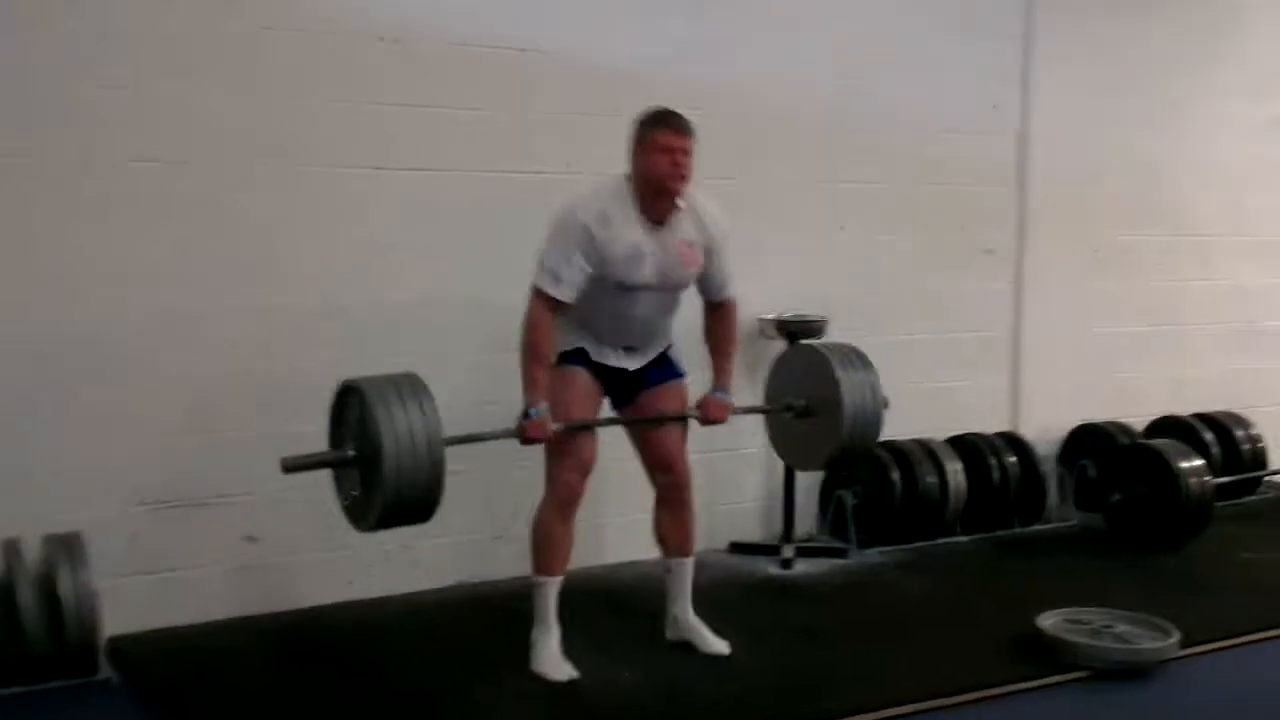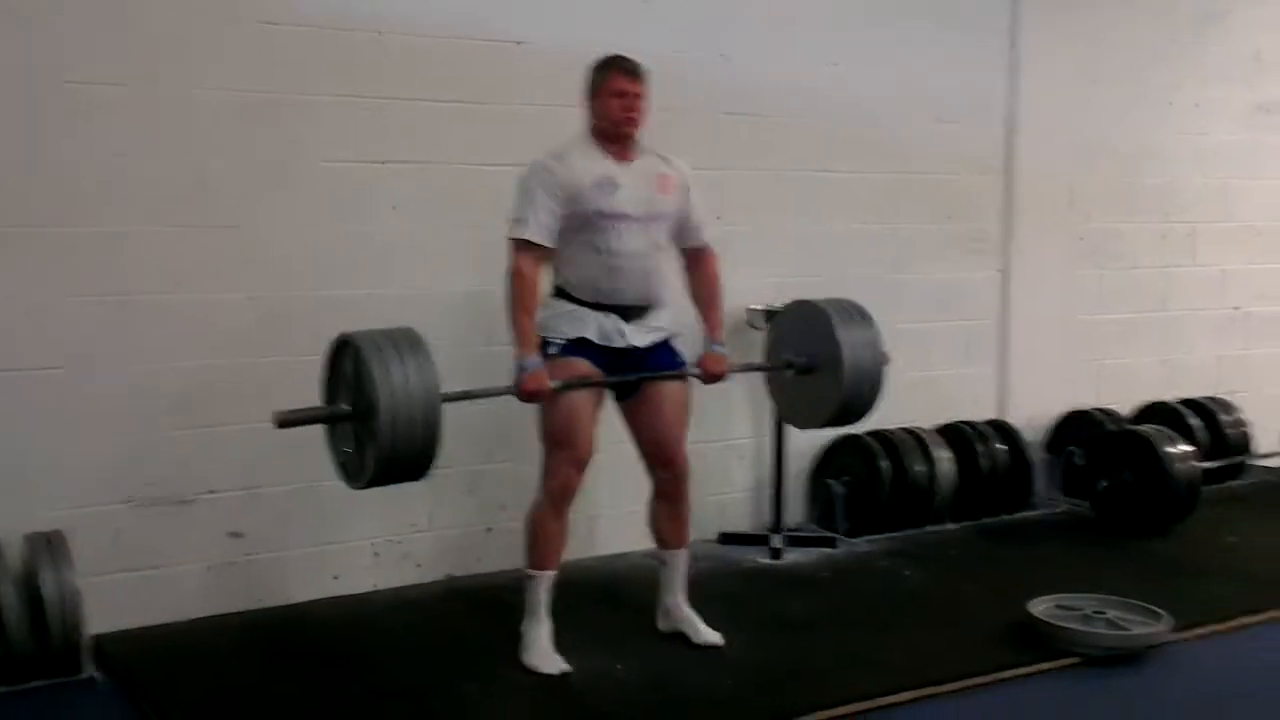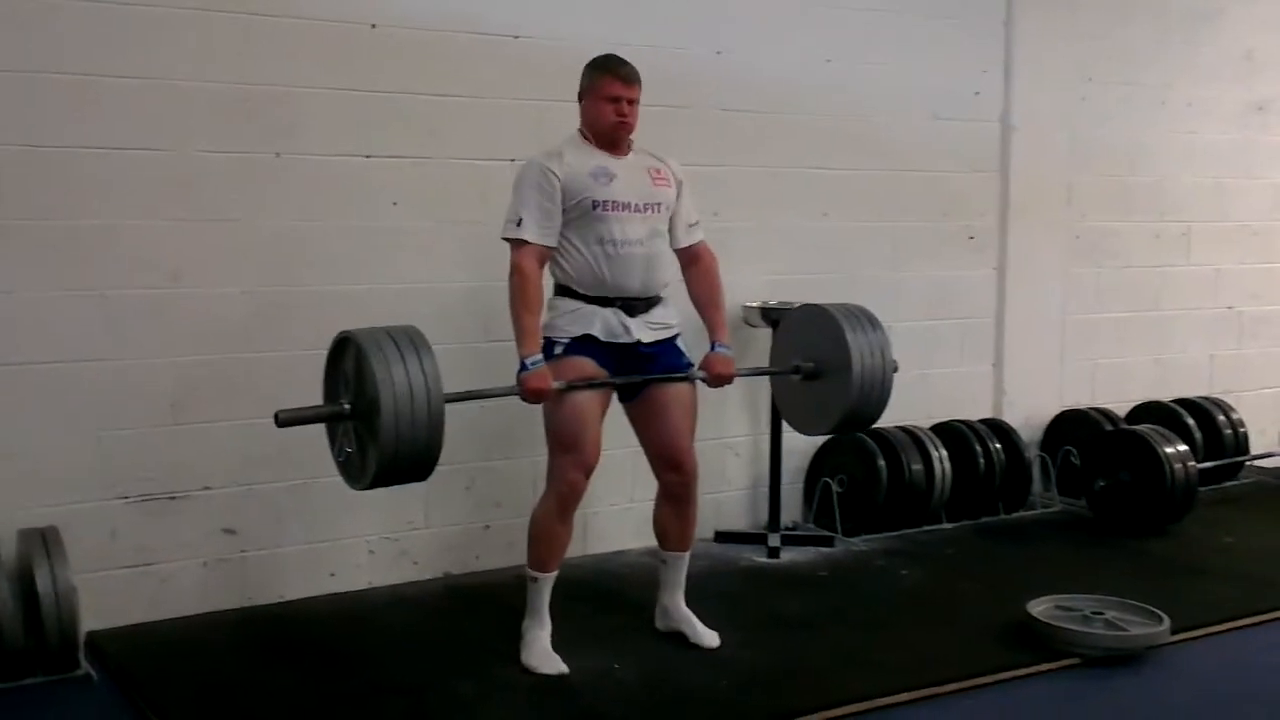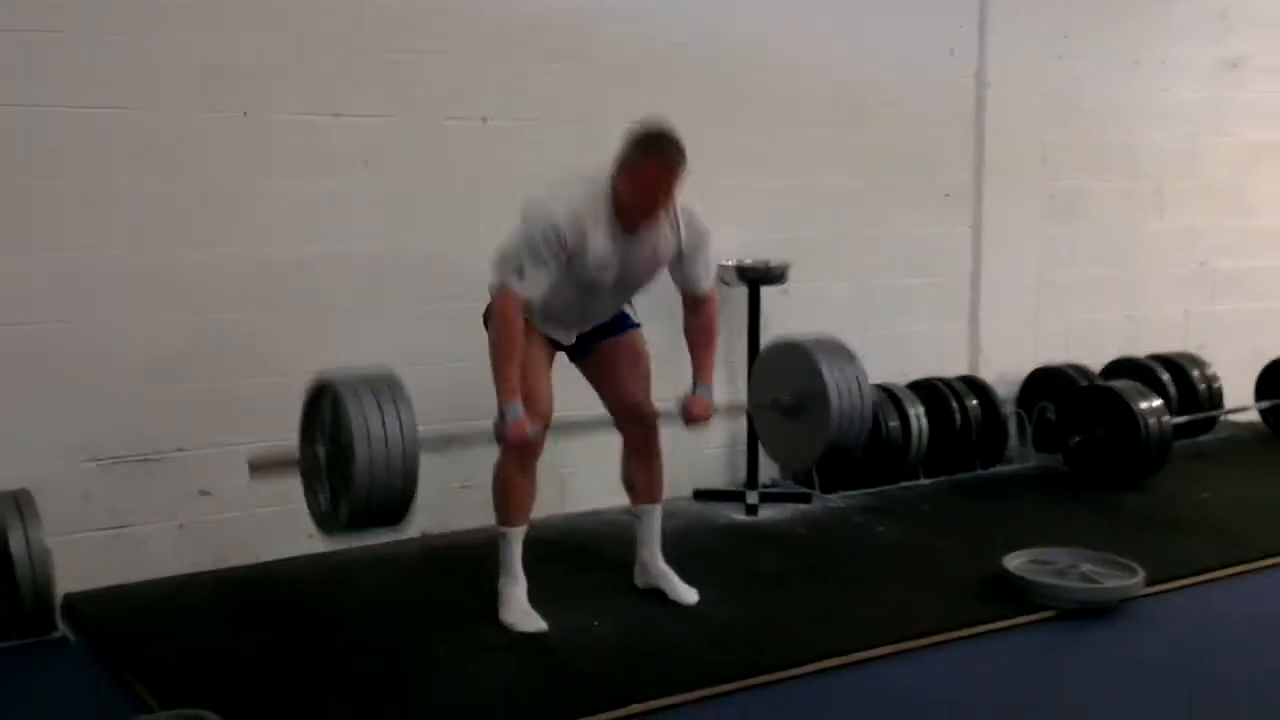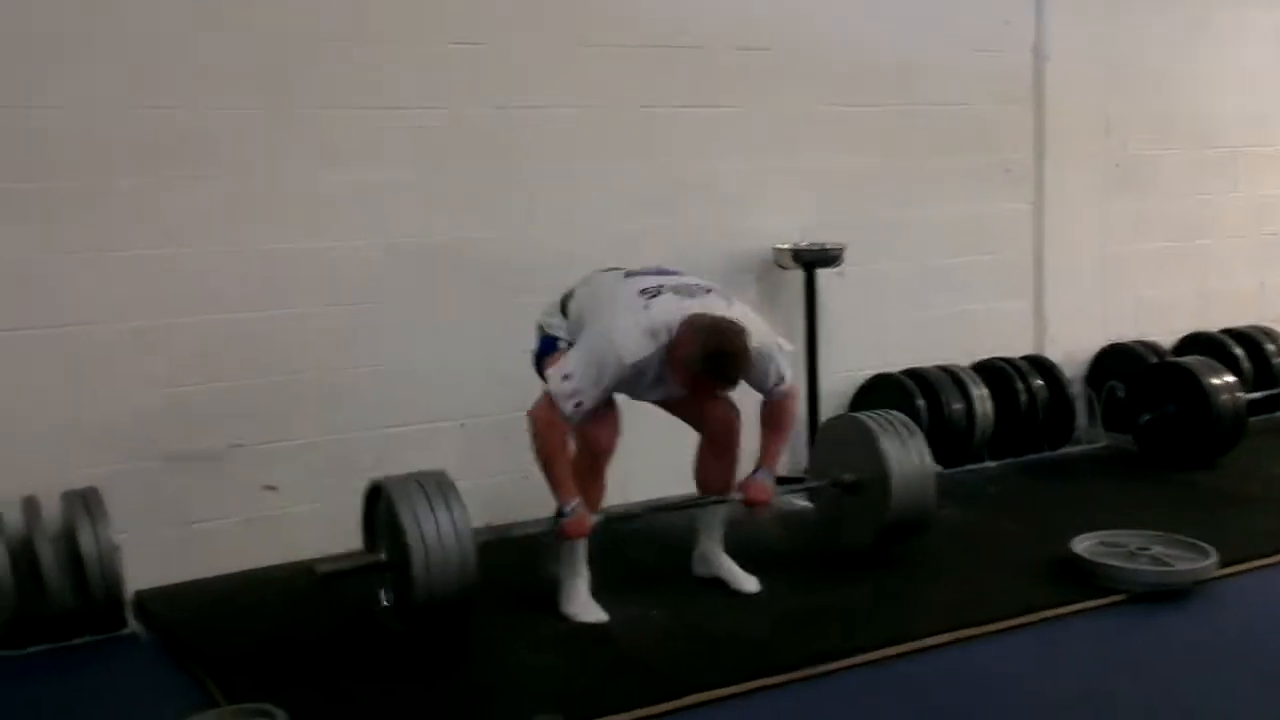
dt=0.3s
person 1, frame 1
left shoulder: (704, 225)
right shoulder: (590, 217)
left elbow: (721, 307)
right elbow: (543, 309)
left wrist: (721, 388)
right wrist: (536, 406)
left hip: (648, 355)
right hip: (578, 348)
left knee: (674, 477)
right knee: (567, 481)
left ankle: (681, 613)
right ankle: (545, 632)
person 1, frame 2
left shoulder: (670, 171)
right shoulder: (557, 168)
left elbow: (698, 255)
right elbow: (526, 263)
left wrist: (714, 340)
right wrist: (528, 358)
left hip: (651, 334)
right hip: (577, 333)
left knee: (672, 471)
right knee: (564, 477)
left ankle: (674, 605)
right ankle: (537, 625)
person 1, frame 3
left shoulder: (663, 171)
right shoulder: (551, 167)
left elbow: (695, 256)
right elbow: (526, 263)
left wrist: (721, 343)
right wrist: (530, 358)
left hip: (657, 333)
right hip: (582, 330)
left knee: (681, 473)
right knee: (571, 479)
left ankle: (672, 604)
right ankle: (536, 625)
person 1, frame 4
left shoulder: (685, 221)
right shoulder: (561, 215)
left elbow: (701, 300)
right elbow: (510, 310)
left wrist: (701, 387)
right wrist: (512, 408)
left hip: (601, 318)
right hip: (534, 314)
left knee: (644, 423)
right knee: (528, 433)
left ankle: (650, 561)
right ankle: (511, 584)
person 1, frame 5
left shoulder: (750, 340)
right shoulder: (620, 349)
left elbow: (784, 394)
right elbow: (544, 417)
left wrist: (765, 473)
right wrist: (570, 506)
right hip: (571, 335)
left knee: (722, 422)
right knee: (599, 440)
left ankle: (710, 550)
right ankle: (573, 577)
